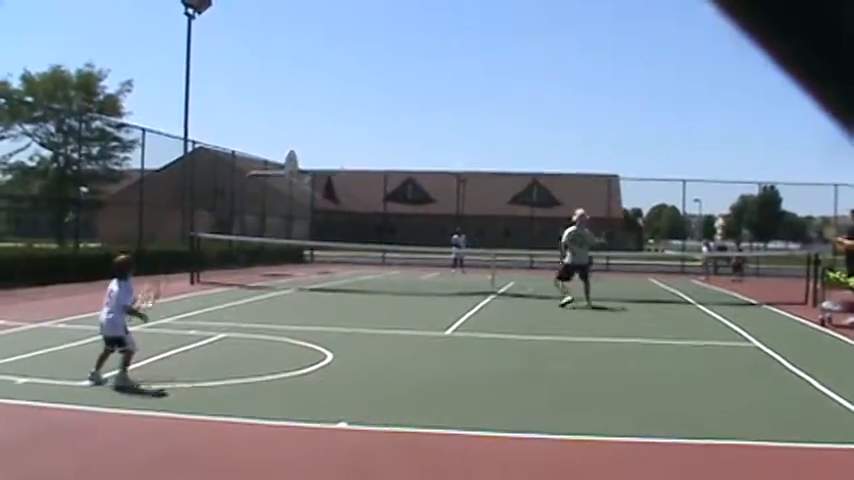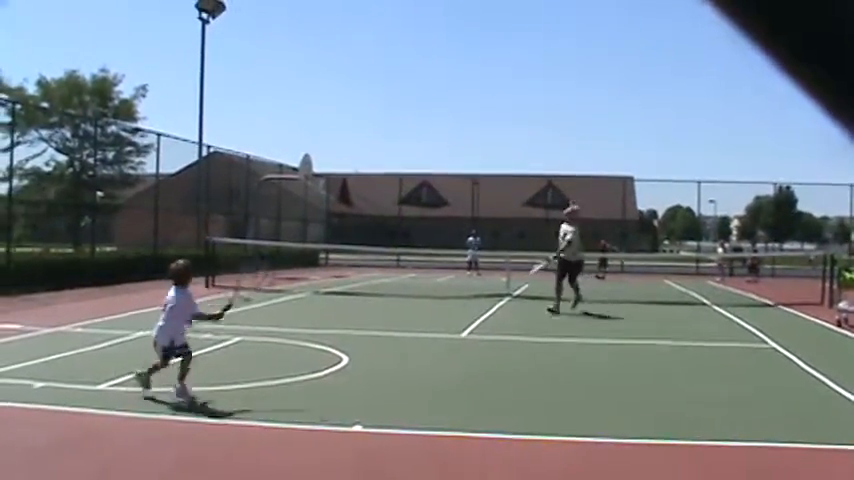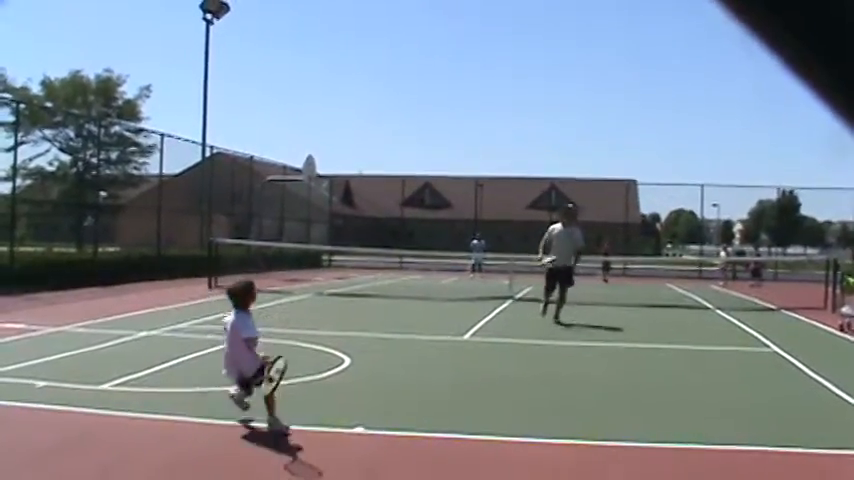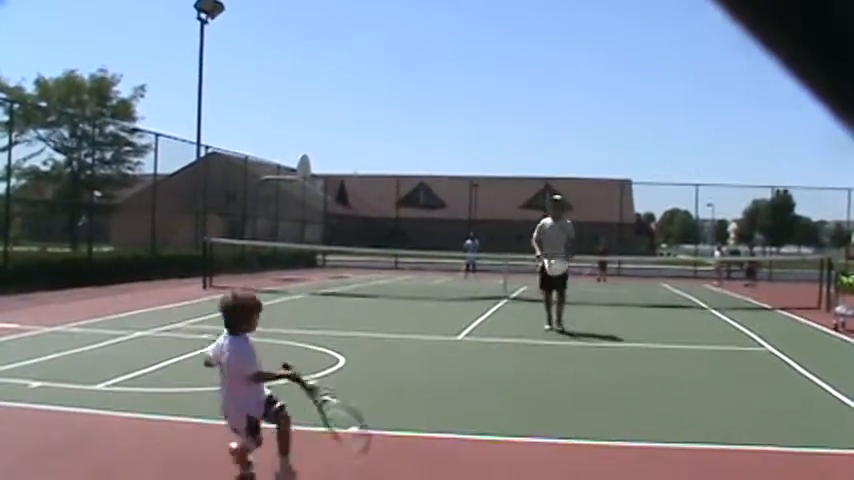
dt=0.5s
person 1, frame 1
left shoulder: (114, 283)
right shoulder: (127, 287)
right elbow: (126, 309)
left wrist: (133, 308)
right wrist: (140, 315)
left hip: (105, 322)
right hip: (116, 325)
left knee: (108, 349)
right knee: (129, 350)
left ankle: (95, 373)
right ankle: (122, 375)
person 1, frame 2
left shoulder: (175, 291)
right shoulder: (185, 296)
right elbow: (195, 315)
left wrist: (187, 319)
right wrist: (214, 316)
left hip: (176, 334)
right hip: (166, 336)
left knee: (187, 357)
right knee: (163, 363)
left ankle: (180, 387)
right ankle: (144, 376)
person 1, frame 3
left shoulder: (234, 315)
right shoulder: (239, 319)
left elbow: (227, 325)
right elbow: (249, 341)
right wrist: (258, 356)
left hip: (253, 361)
right hip: (238, 364)
right knee: (245, 390)
left ankle: (273, 419)
right ankle: (236, 392)
person 1, frame 4
left shoulder: (225, 339)
right shoulder: (241, 347)
left elbow: (209, 361)
right elbow: (256, 376)
right wrist: (284, 375)
left hip: (256, 396)
right hip: (241, 405)
left knee: (284, 421)
right knee: (250, 444)
person 2, frame 1
left shoulder: (570, 231)
right shoulder: (587, 232)
left elbow: (563, 245)
right elbow: (592, 244)
left wrist: (562, 256)
left hip: (571, 261)
right hip: (584, 261)
left knee: (558, 280)
right knee: (585, 280)
left ankle: (567, 296)
right ankle: (588, 301)
person 2, frame 2
left shoulder: (572, 229)
right shoulder: (563, 226)
left elbow: (568, 243)
left wrist: (557, 253)
right wrist: (558, 253)
left hip: (574, 259)
right hip: (564, 257)
left knee: (571, 281)
right knee: (558, 280)
left ankle: (577, 296)
right ankle: (557, 305)
person 2, frame 3
left shoulder: (576, 232)
right shoulder: (553, 228)
left elbow: (579, 248)
right elbow: (544, 242)
left wrist: (576, 259)
right wrist: (541, 253)
left hip: (567, 265)
right hip: (552, 263)
left knee: (562, 290)
right knee: (548, 289)
left ankle: (556, 316)
right ankle: (545, 301)
person 2, frame 4
left shoulder: (567, 224)
right shoulder: (544, 223)
left elbow: (570, 242)
right elbow: (535, 239)
left wrist: (570, 254)
right wrist: (538, 251)
right hip: (546, 262)
left knee: (561, 293)
right knee: (547, 292)
left ankle: (559, 321)
right ankle: (549, 320)
